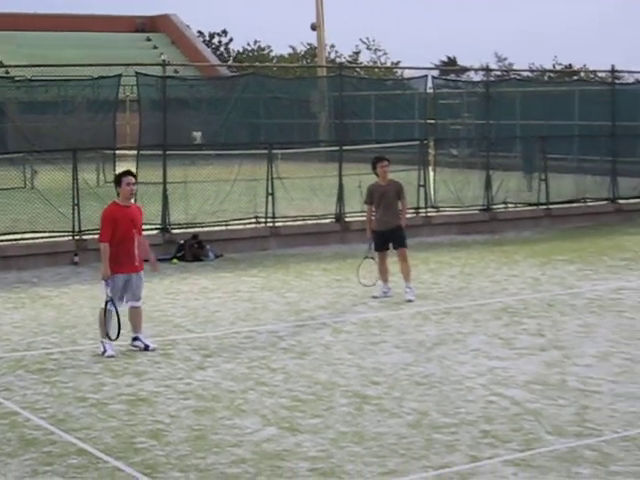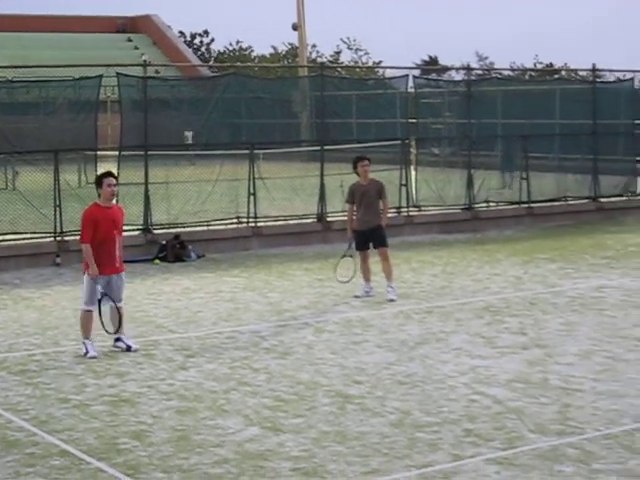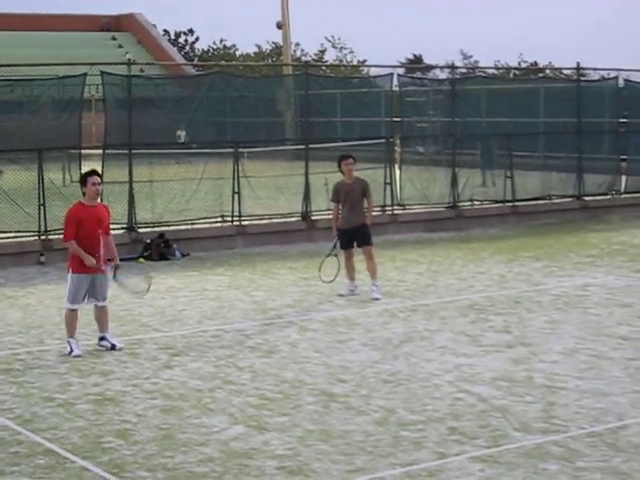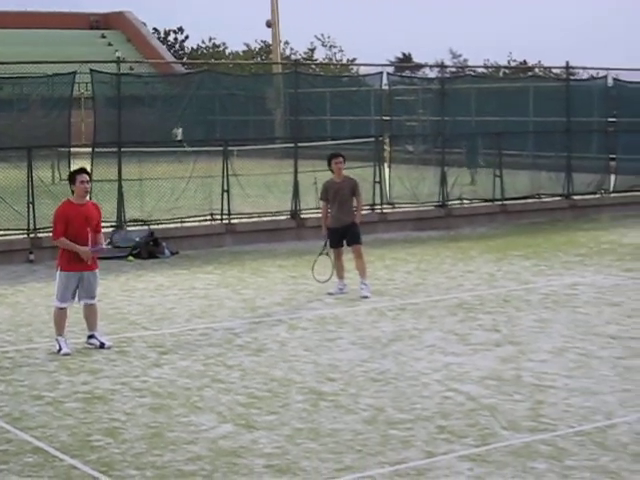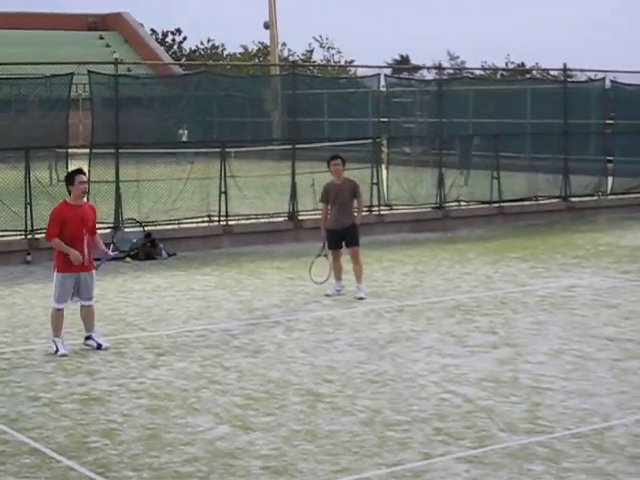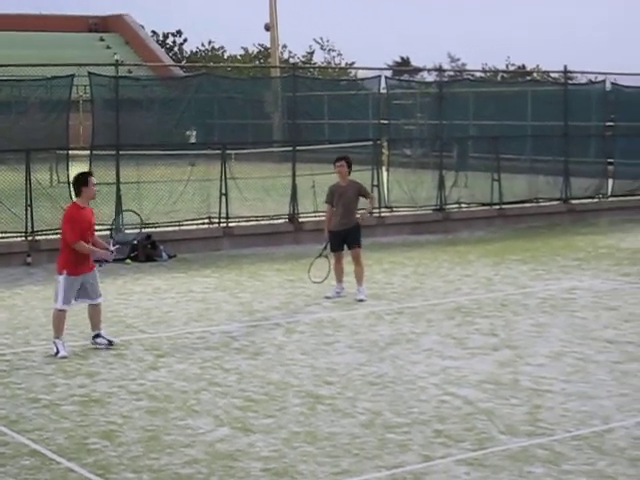
dt=0.3s
person 1, frame 1
left shoulder: (137, 210)
right shoulder: (110, 212)
right elbow: (104, 242)
left wrist: (149, 255)
right wrist: (105, 266)
left hip: (136, 267)
right hip: (115, 269)
left knee: (135, 303)
left ankle: (137, 337)
right ankle: (105, 341)
person 1, frame 2
left shoulder: (119, 211)
right shoulder: (90, 213)
right elbow: (85, 243)
right wrist: (92, 266)
left hip: (116, 268)
right hip: (96, 270)
left knee: (117, 303)
right knee: (88, 306)
left ankle: (119, 338)
right ankle: (86, 343)
person 1, frame 3
left shoulder: (105, 210)
right shoulder: (74, 212)
right elbow: (68, 241)
left wrist: (115, 257)
right wrist: (85, 257)
left hip: (101, 266)
right hip: (80, 268)
left knee: (101, 302)
right knee: (73, 305)
left ankle: (104, 337)
right ankle: (71, 341)
person 1, frame 4
left shoulder: (95, 208)
right shoulder: (63, 210)
right elbow: (58, 238)
left wrist: (102, 246)
right wrist: (79, 249)
left hip: (90, 265)
right hip: (68, 266)
left knee: (91, 301)
right knee: (62, 304)
left ankle: (92, 335)
right ankle: (60, 340)
person 1, frame 5
left shoulder: (91, 209)
right shoulder: (60, 211)
right elbow: (51, 238)
left wrist: (102, 249)
right wrist: (70, 251)
left hip: (87, 266)
right hip: (65, 267)
left knee: (88, 302)
right knee: (59, 305)
left ankle: (90, 336)
right ankle: (57, 341)
person 1, frame 6
left shoulder: (88, 210)
right shoulder: (72, 213)
right elbow: (75, 243)
left wrist: (105, 246)
right wrist: (98, 252)
left hip: (87, 266)
right hip: (70, 268)
left knee: (95, 301)
right knee: (62, 306)
left ankle: (97, 335)
right ankle: (58, 342)
person 2, frame 1
left shoulder: (397, 185)
right shoulder: (372, 188)
left elbow: (403, 204)
right elbow: (369, 210)
left wrist: (403, 219)
right wrist: (368, 229)
left hip: (396, 226)
right hip: (379, 228)
left knee: (403, 255)
right knee: (382, 257)
left ankle: (408, 288)
right ankle: (386, 288)
person 2, frame 2
left shoulder: (378, 185)
right shoulder: (353, 188)
left elbow: (385, 203)
right elbow: (351, 209)
left wrist: (384, 219)
right wrist: (349, 228)
left hip: (376, 226)
right hip: (360, 228)
left knee: (384, 255)
right knee: (363, 257)
left ankle: (390, 287)
right ankle: (368, 287)
person 2, frame 3
left shoulder: (362, 183)
right shoulder: (338, 186)
left elbow: (370, 202)
right elbow: (336, 207)
left wrist: (368, 218)
right wrist: (334, 226)
left hip: (361, 224)
right hip: (344, 226)
left knee: (368, 253)
right knee: (348, 256)
left ankle: (375, 286)
right ankle: (352, 286)
person 2, frame 4
left shoulder: (352, 182)
right shoulder: (327, 185)
left elbow: (359, 201)
right elbow: (325, 206)
left wrist: (358, 217)
right wrist: (324, 226)
left hip: (350, 223)
right hip: (334, 225)
left knee: (358, 252)
right knee: (337, 255)
left ankle: (364, 284)
right ankle: (341, 285)
person 2, frame 5
left shoulder: (352, 184)
right shoulder: (327, 187)
left elbow: (360, 202)
right elbow: (325, 208)
left wrist: (358, 218)
right wrist: (323, 227)
left hip: (350, 225)
right hip: (333, 227)
left knee: (355, 255)
right knee: (335, 256)
left ankle: (360, 287)
right ankle: (339, 286)
person 2, frame 6
left shoulder: (357, 186)
right shoulder: (333, 189)
left elbow: (371, 198)
right elbow: (329, 210)
left wrist: (368, 208)
right wrist: (326, 229)
left hip: (352, 227)
right hip: (335, 229)
left knee: (356, 257)
right knee: (337, 259)
left ankle: (360, 289)
right ankle: (339, 288)
